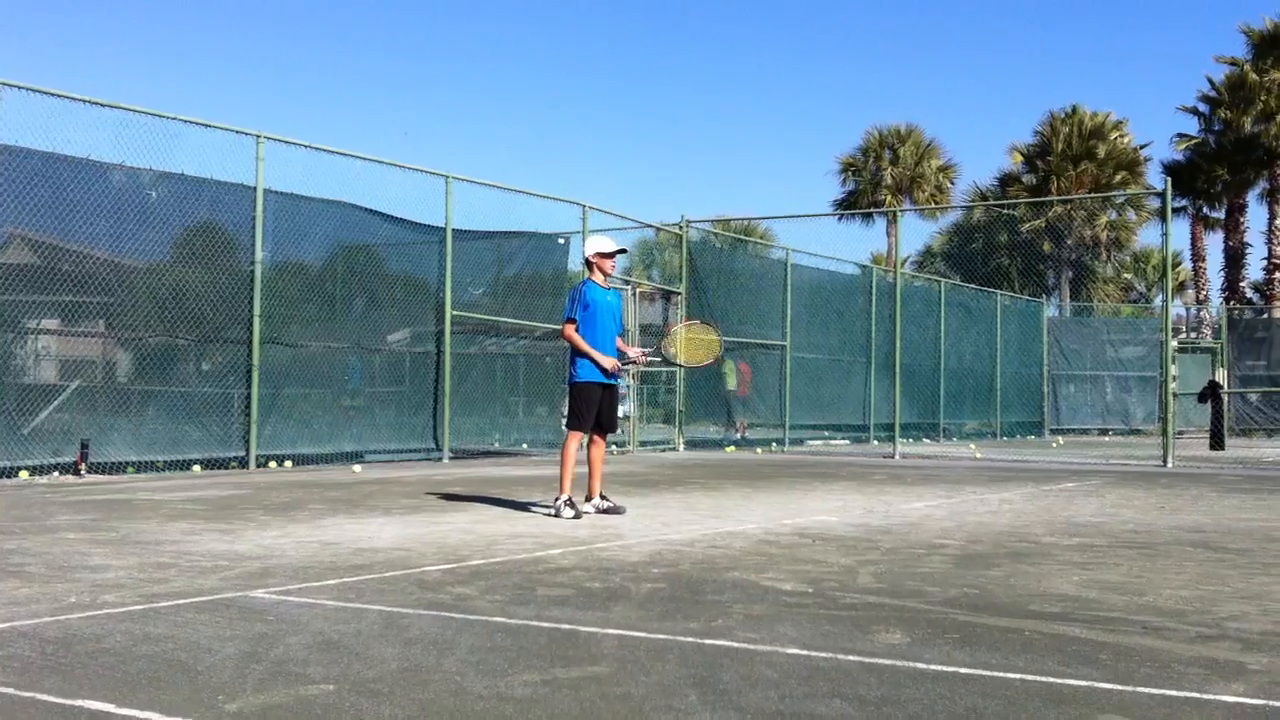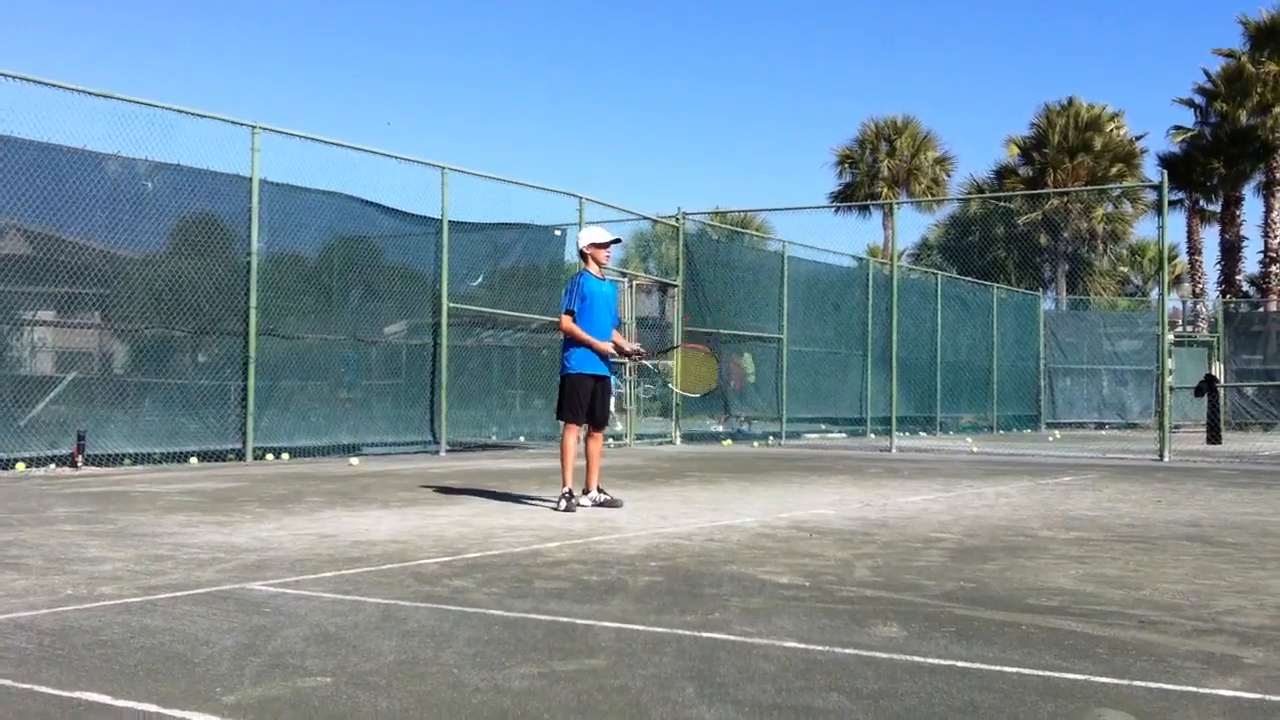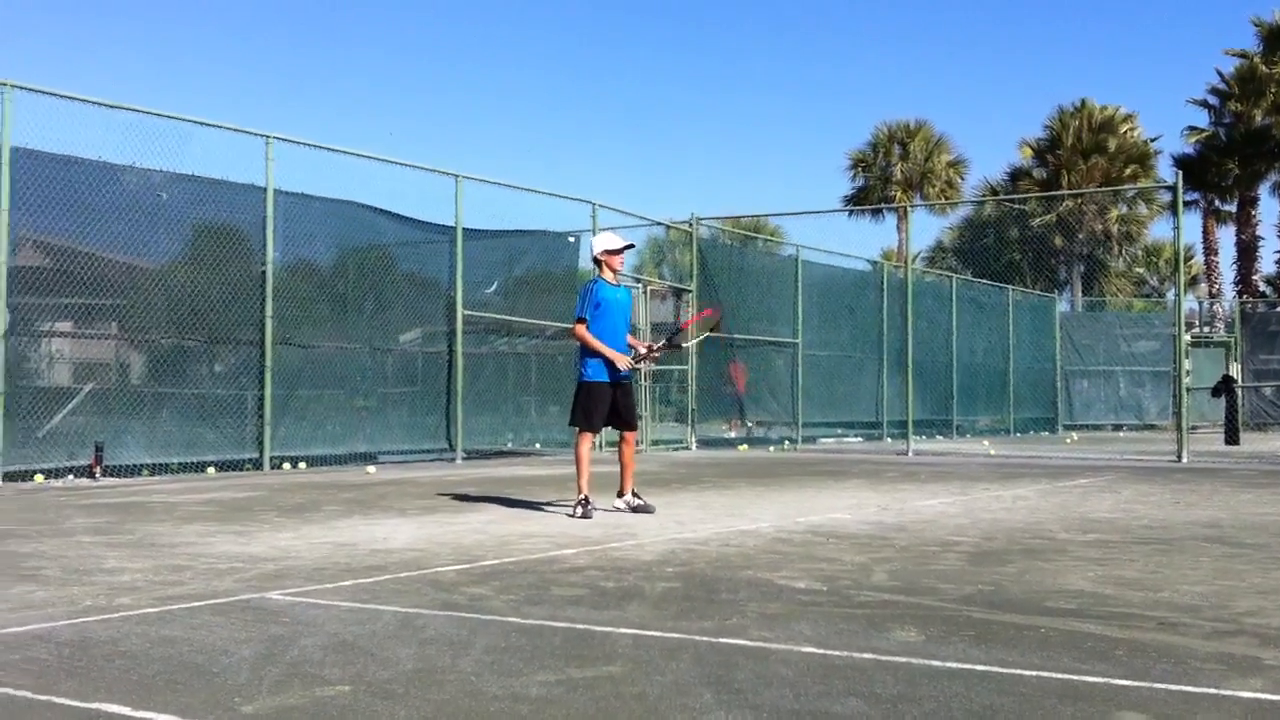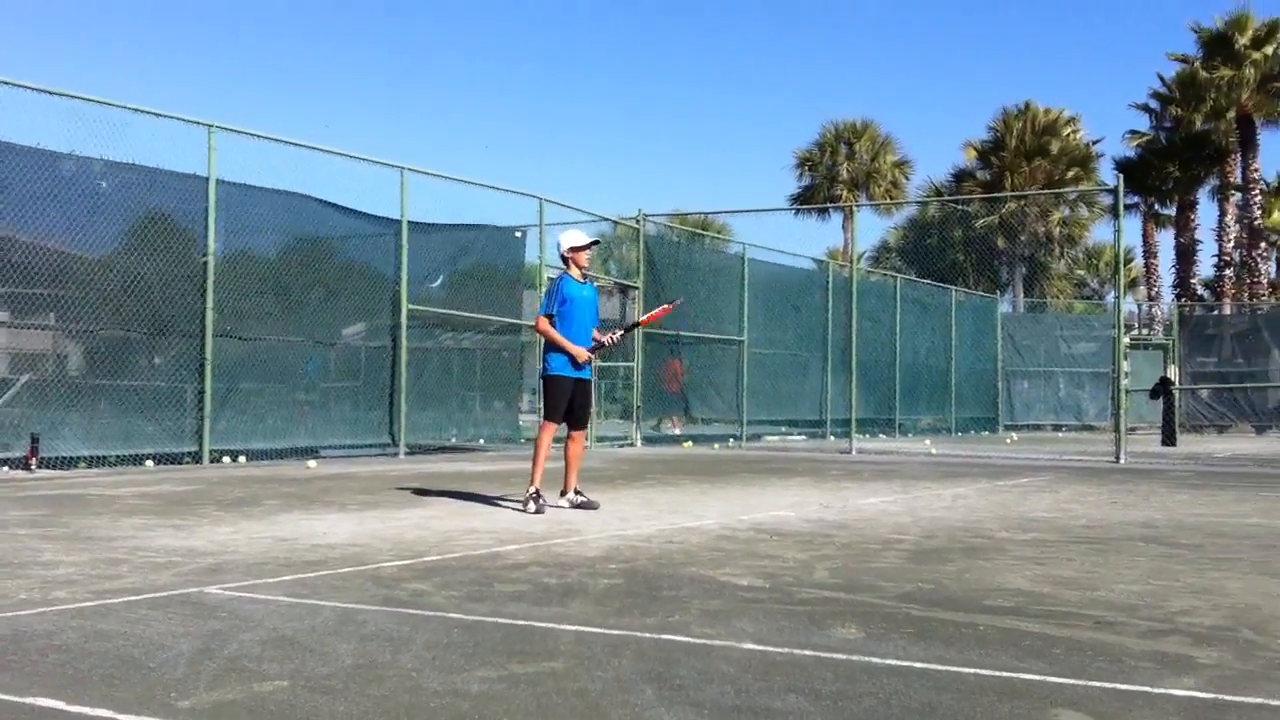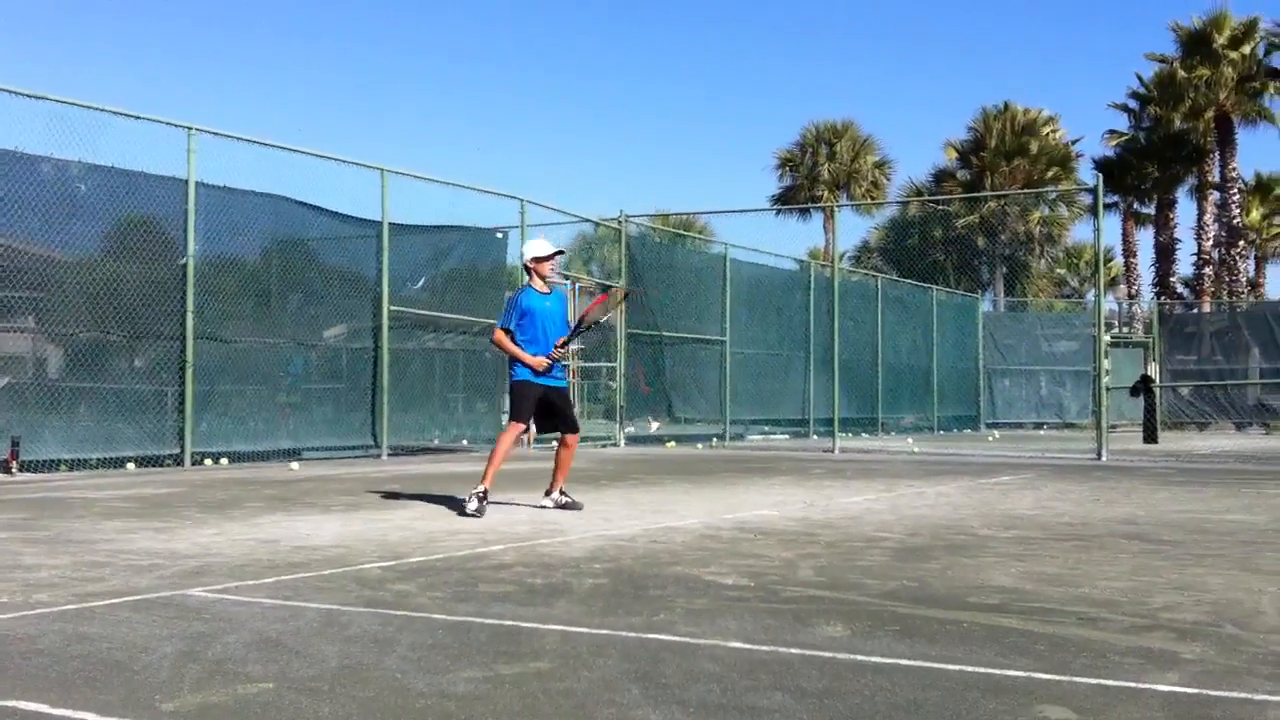
dt=0.5s
person 1, frame 1
left shoulder: (615, 296)
right shoulder: (583, 290)
right elbow: (568, 331)
left wrist: (628, 350)
right wrist: (599, 357)
left hip: (608, 377)
right hip: (585, 374)
left knee: (600, 435)
right knee: (576, 432)
left ankle: (595, 497)
right ankle: (564, 498)
person 1, frame 2
left shoulder: (610, 287)
right shoulder: (579, 281)
right elbow: (565, 323)
left wrist: (625, 345)
right wrist: (597, 345)
left hip: (602, 368)
right hip: (578, 365)
left knee: (597, 429)
right knee: (573, 425)
left ankle: (592, 490)
right ankle: (567, 491)
person 1, frame 3
left shoulder: (625, 292)
right shoulder: (593, 288)
right elbow: (578, 330)
left wrist: (638, 345)
right wrist: (611, 354)
left hip: (620, 375)
right hip: (595, 373)
left knee: (629, 433)
right knee: (587, 433)
left ankle: (626, 494)
right ankle: (583, 497)
person 1, frame 4
left shoulder: (591, 289)
right shoulder: (560, 284)
right elbow: (541, 324)
left wrist: (603, 337)
right wrist: (572, 349)
left hip: (583, 370)
right hip: (559, 367)
left knee: (578, 430)
right knee: (551, 424)
left ankle: (570, 492)
right ankle: (534, 490)
person 1, frame 5
left shoulder: (560, 298)
right shoulder: (521, 297)
right elbow: (498, 336)
left wrist: (560, 350)
right wrist: (529, 359)
left hip: (555, 377)
right hip: (525, 374)
left knee: (571, 434)
right knee: (516, 426)
left ankle: (555, 492)
right ankle: (482, 490)
